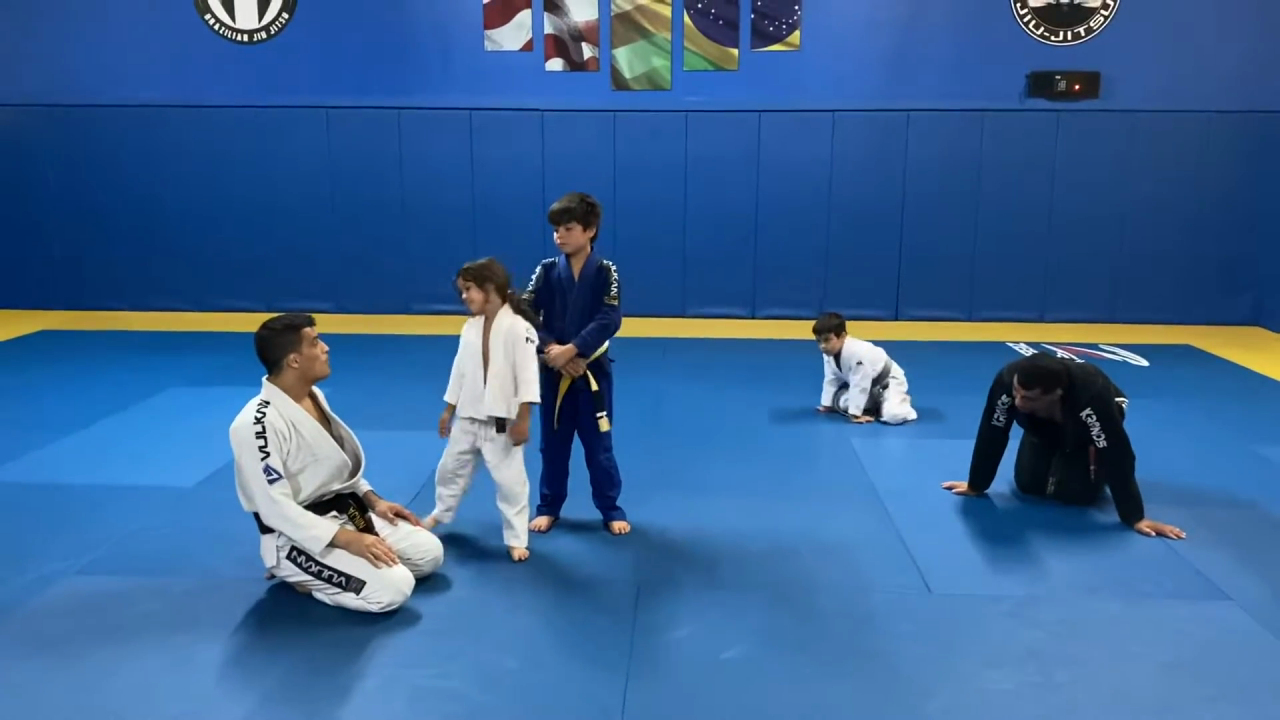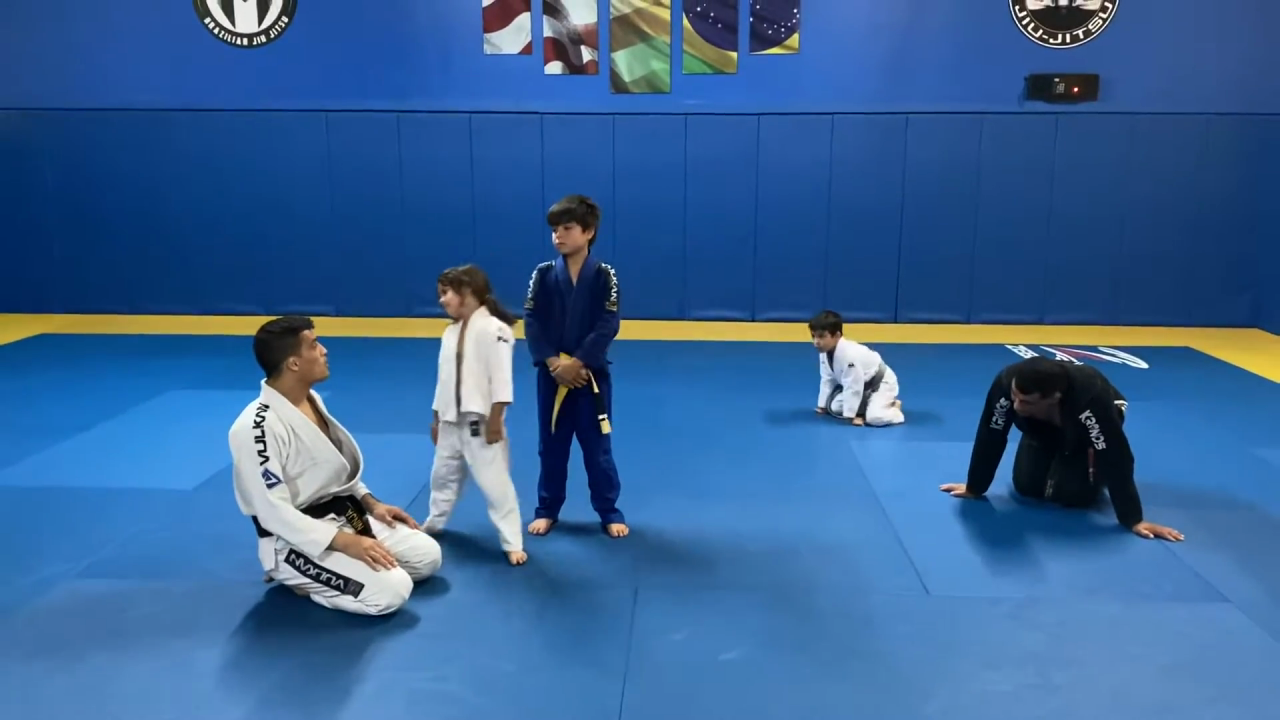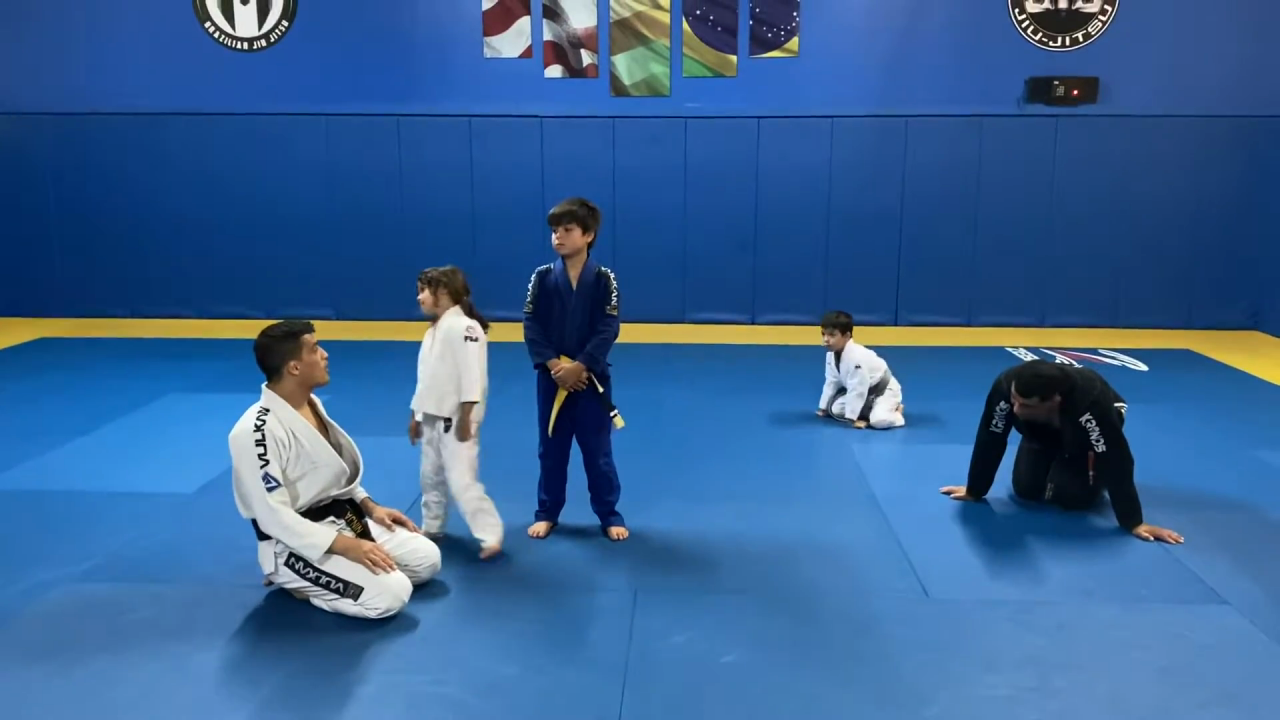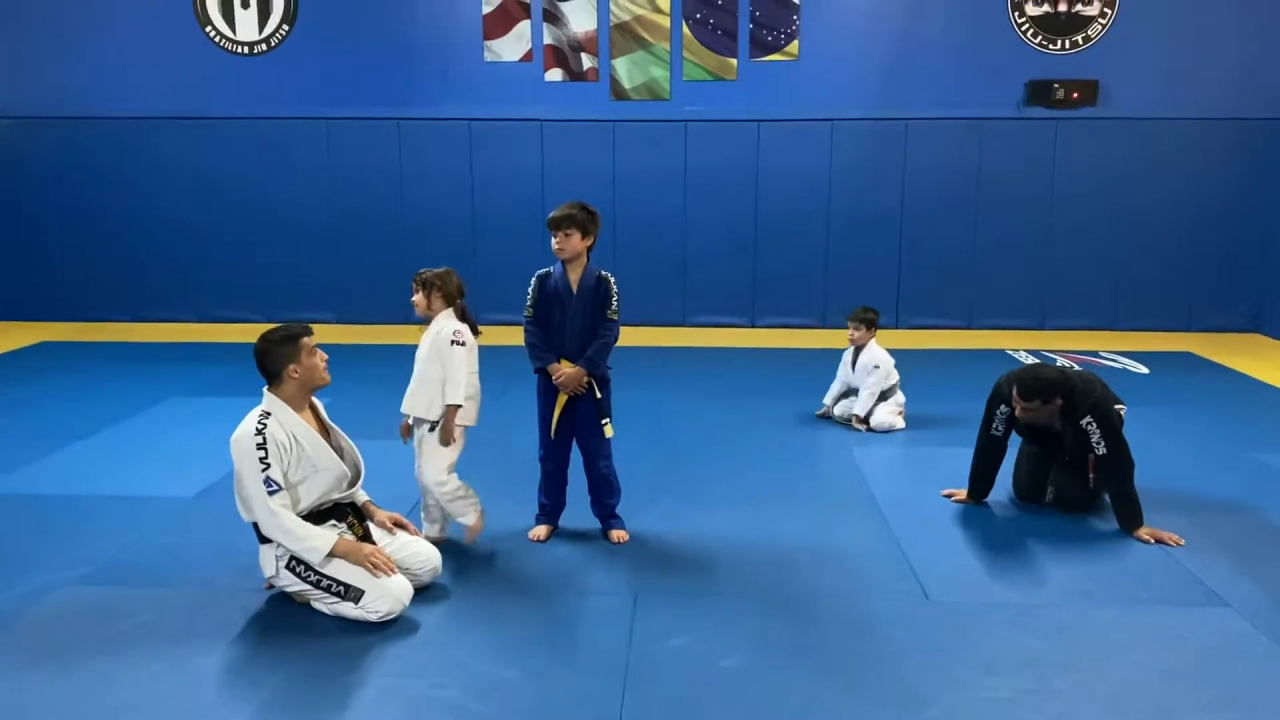
dt=0.2s
person 1, frame 1
left shoulder: (606, 272)
right shoulder: (546, 270)
left elbow: (608, 320)
left wrist: (571, 350)
right wrist: (550, 349)
left hip: (592, 370)
right hip: (552, 371)
left knee: (598, 444)
right knee: (553, 443)
left ankle: (611, 508)
right ankle: (548, 506)
person 1, frame 2
left shoulder: (604, 276)
right shoulder: (543, 275)
left elbow: (607, 327)
right elbow: (531, 322)
left wrist: (576, 363)
right wrist: (553, 362)
left hip: (591, 374)
right hip: (552, 375)
left knee: (597, 446)
right knee: (551, 446)
left ankle: (609, 511)
right ankle: (547, 509)
person 1, frame 3
left shoulder: (603, 279)
right shoulder: (542, 278)
left elbow: (607, 330)
right elbow: (532, 327)
left wrist: (579, 367)
right wrist: (554, 364)
left hip: (591, 376)
right hip: (552, 377)
left knee: (597, 449)
right knee: (551, 449)
left ankle: (609, 514)
right ankle: (547, 512)
person 1, frame 4
left shoulder: (604, 283)
right shoulder: (542, 281)
left elbow: (607, 334)
right elbow: (532, 331)
left wrist: (580, 371)
right wrist: (554, 369)
left hip: (591, 380)
right hip: (552, 381)
left knee: (597, 453)
right knee: (552, 452)
left ankle: (609, 517)
right ankle: (547, 516)
person 2, frame 1
left shoulder: (313, 395)
right shoulder: (257, 425)
right elbow: (276, 508)
left wrist: (373, 500)
right wrist: (347, 540)
right hip: (298, 537)
left knee: (429, 553)
right knee: (393, 589)
left ankle: (316, 572)
right ankle: (299, 574)
person 2, frame 2
left shoulder: (310, 399)
right shoulder: (256, 428)
right elbow: (274, 513)
left wrist: (371, 502)
right wrist: (346, 543)
right hip: (295, 540)
left knee: (427, 556)
right knee: (391, 591)
left ankle: (318, 575)
right ankle: (296, 577)
person 2, frame 3
left shoulder: (310, 403)
right shoulder: (257, 431)
right elbow: (274, 516)
left wrist: (370, 506)
right wrist: (345, 547)
right hip: (295, 544)
left knee: (427, 559)
right knee: (390, 594)
left ankle: (314, 579)
right ankle: (295, 581)
person 2, frame 4
left shoulder: (311, 406)
right shoulder: (258, 434)
right elbow: (275, 520)
left wrist: (371, 510)
right wrist: (347, 550)
right hip: (296, 547)
left knee: (427, 563)
right knee: (392, 597)
left ankle: (319, 582)
right ankle: (297, 585)
person 3, frame 1
left shoulder: (518, 327)
right shoulder: (471, 327)
left elbow: (527, 374)
right elbow: (460, 370)
left wrist: (522, 419)
right wrist: (449, 410)
left hip: (501, 419)
right hip: (468, 417)
left knee: (510, 480)
right knee: (450, 469)
left ankle: (516, 539)
right ankle: (440, 514)
person 3, frame 2
left shoulder: (494, 328)
right shoulder: (450, 332)
left elbow: (502, 377)
left wrist: (495, 418)
right wrist: (437, 418)
left hip: (481, 421)
right hip: (453, 420)
left knee: (495, 483)
right knee: (443, 474)
left ankle: (513, 543)
right ankle: (434, 523)
person 3, frame 3
left shoulder: (465, 327)
right shoulder: (434, 330)
left elbow: (472, 375)
left wrist: (466, 416)
right wrist: (416, 416)
left hip: (455, 418)
right hip: (433, 418)
left knee: (461, 480)
right knee: (430, 476)
left ankle: (490, 534)
right ankle: (431, 527)
person 3, frame 4
left shoulder: (454, 330)
right shoulder: (432, 330)
left elbow: (457, 380)
left wrist: (448, 422)
right wrist: (409, 417)
left hip: (445, 420)
right hip: (427, 419)
left knee: (435, 476)
right knee: (425, 478)
left ankle: (471, 512)
right ankle: (433, 532)
person 4, frame 1
left shoulder: (1092, 395)
right shoulder: (1008, 380)
left elbow: (1117, 455)
right elbow: (991, 436)
left wrist: (1135, 518)
right wrist: (976, 485)
left hip: (1086, 433)
right hip: (1044, 428)
left knee: (1075, 492)
right knee: (1028, 485)
left ankle: (1094, 471)
right ankle: (1058, 459)
person 4, frame 2
left shoulder: (1092, 398)
right shoulder: (1007, 383)
left elbow: (1116, 458)
right elbow: (990, 438)
left wrist: (1133, 519)
right wrist: (974, 487)
left hip: (1086, 436)
right hip: (1043, 431)
left knee: (1074, 494)
right knee: (1027, 487)
left ankle: (1095, 475)
right ankle: (1056, 462)
person 4, frame 3
left shoulder: (1092, 401)
right shoulder: (1006, 386)
left elbow: (1116, 461)
right elbow: (990, 441)
left wrist: (1134, 522)
right wrist: (974, 490)
left hip: (1086, 438)
right hip: (1043, 434)
left knee: (1073, 496)
right knee: (1026, 490)
left ankle: (1095, 477)
right ankle: (1055, 464)
person 4, frame 4
left shoulder: (1092, 404)
right shoulder: (1006, 389)
left elbow: (1116, 464)
right elbow: (990, 444)
left wrist: (1134, 525)
right wrist: (975, 493)
left hip: (1085, 442)
right hip: (1042, 437)
left knee: (1073, 499)
right knee: (1026, 493)
left ankle: (1095, 481)
right ankle: (1056, 467)
